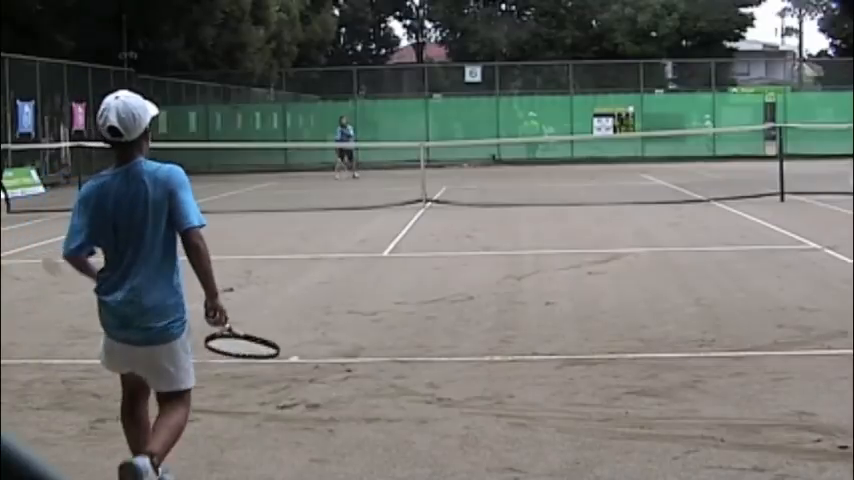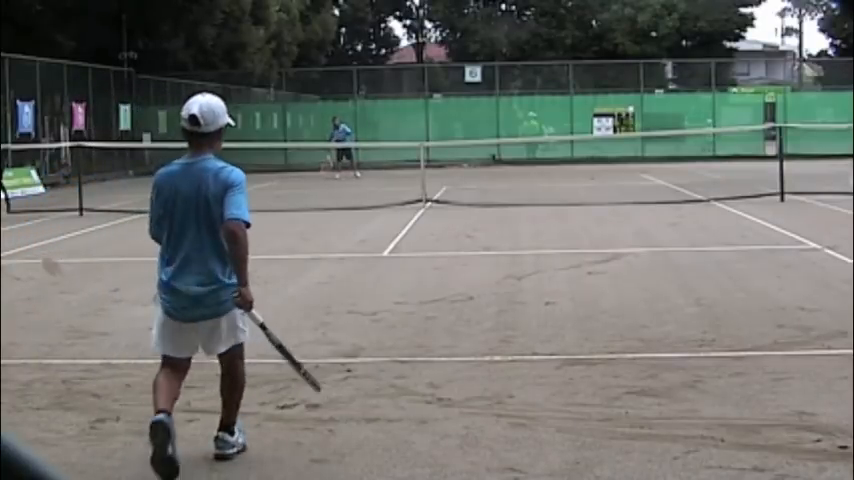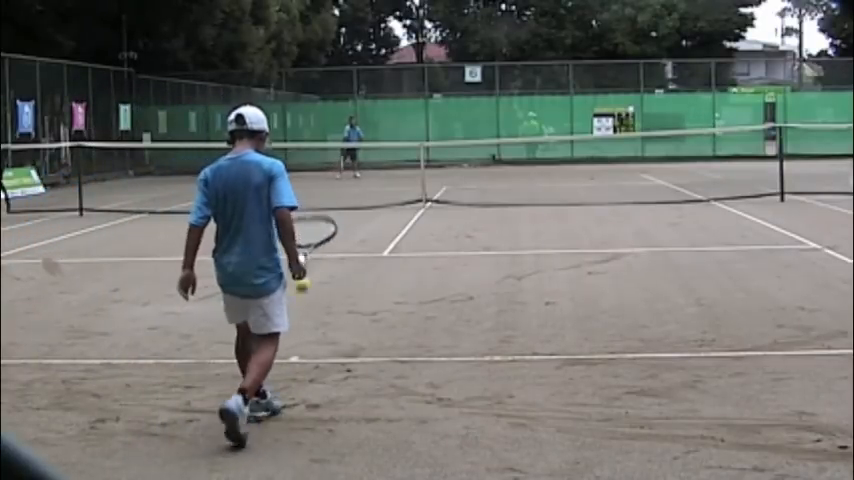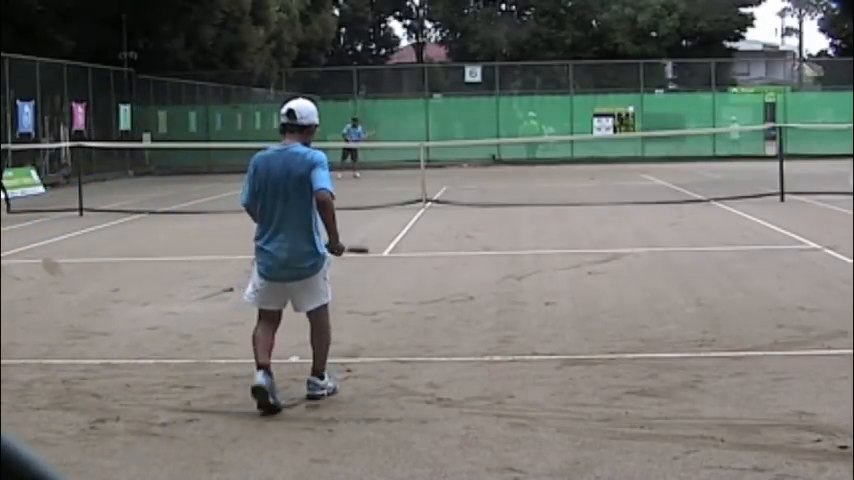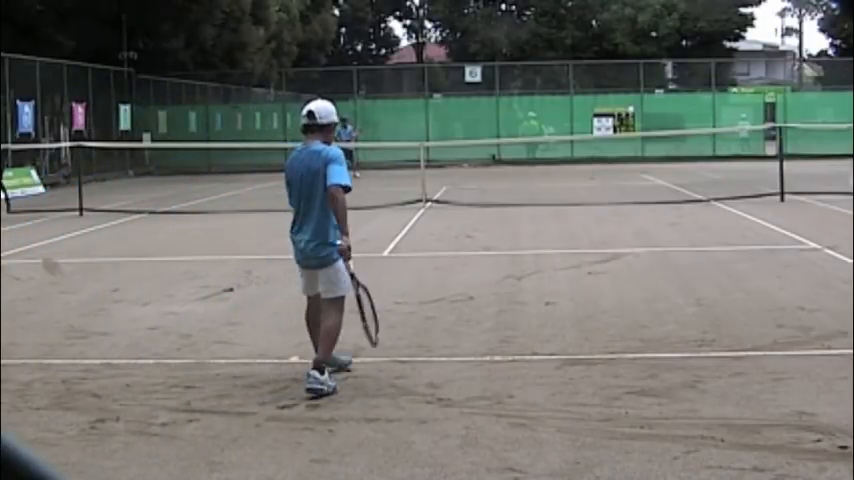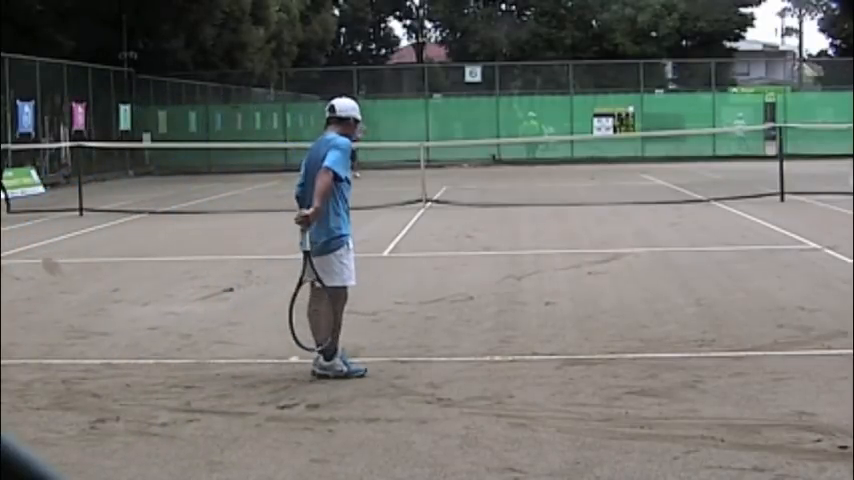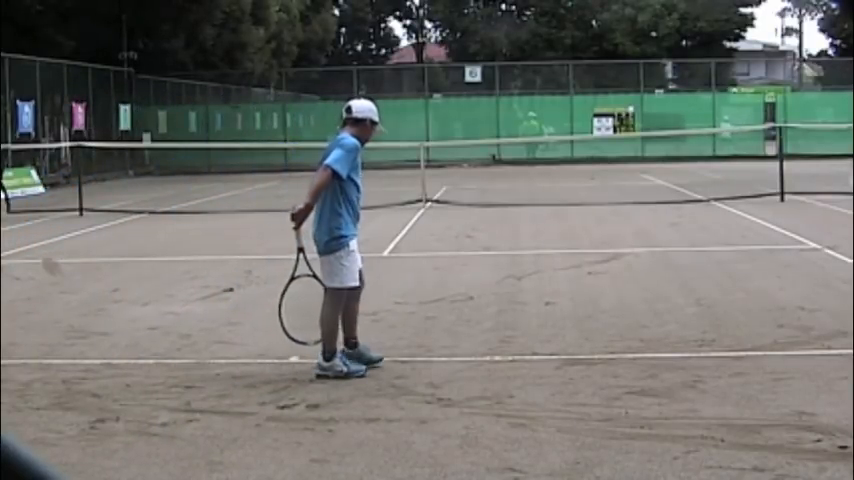
dt=0.5s
person 1, frame 1
left shoulder: (93, 190)
right shoulder: (170, 178)
left elbow: (74, 253)
right elbow: (193, 239)
right wrist: (212, 295)
left hip: (117, 314)
right hip: (164, 314)
left knee: (133, 393)
right knee: (175, 405)
person 1, frame 2
left shoulder: (163, 178)
right shoulder: (230, 177)
left elbow: (157, 234)
right elbow: (235, 230)
right wrist: (243, 284)
left hip: (174, 291)
right hip: (218, 290)
left knee: (171, 367)
right knee: (232, 364)
left ankle: (162, 418)
right ankle: (226, 435)
person 1, frame 3
left shoulder: (210, 173)
right shoulder: (271, 167)
left elbow: (197, 225)
right elbow: (282, 216)
left wrist: (188, 269)
right wrist: (294, 260)
left hip: (229, 271)
right hip: (264, 271)
left knee: (245, 335)
right knee: (266, 344)
left ankle: (256, 397)
right ankle: (238, 401)
person 1, frame 4
left shoulder: (259, 161)
right shoulder: (314, 158)
left elbow: (250, 206)
right elbow: (323, 198)
right wrist: (334, 239)
left hip: (268, 255)
right hip: (306, 256)
left knee: (266, 321)
right knee: (319, 317)
left ankle: (263, 374)
right ankle: (318, 380)
person 1, frame 5
left shoulder: (292, 160)
right shoulder: (332, 154)
right elbow: (336, 191)
right wrist: (344, 234)
left hip: (302, 244)
right hip: (328, 245)
left knee: (315, 302)
right knee: (333, 308)
left ankle: (324, 358)
right ankle: (318, 372)
person 1, frame 6
left shoulder: (313, 149)
right shoulder: (340, 144)
left elbow: (300, 192)
right elbow: (326, 175)
right wrist: (316, 208)
left hip: (314, 233)
right hip: (333, 233)
left knee: (318, 295)
right knee: (337, 296)
left ankle: (325, 355)
right ankle: (330, 359)
person 1, frame 7
left shoulder: (341, 144)
right shoulder: (349, 144)
left elbow: (326, 178)
right elbow: (324, 174)
right wrist: (307, 207)
left hip: (338, 232)
right hip: (338, 234)
left knee: (355, 285)
right knee: (337, 294)
left ankle: (352, 347)
right ankle: (329, 361)
